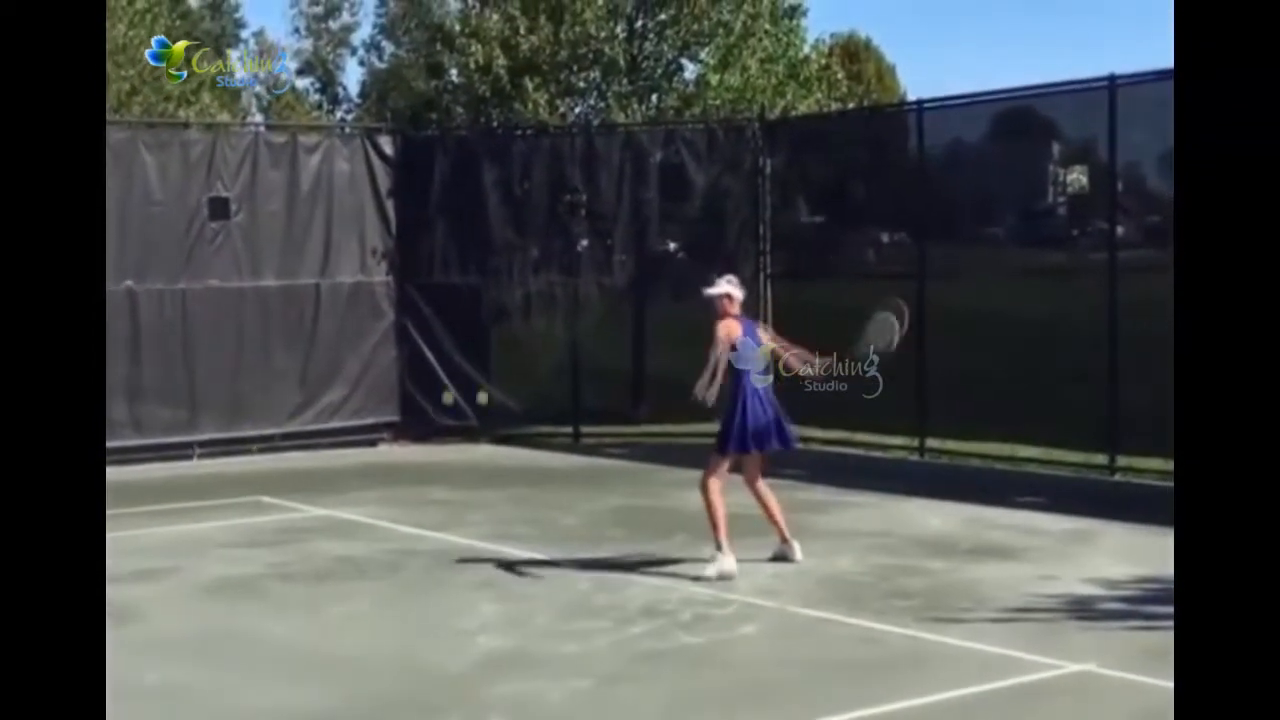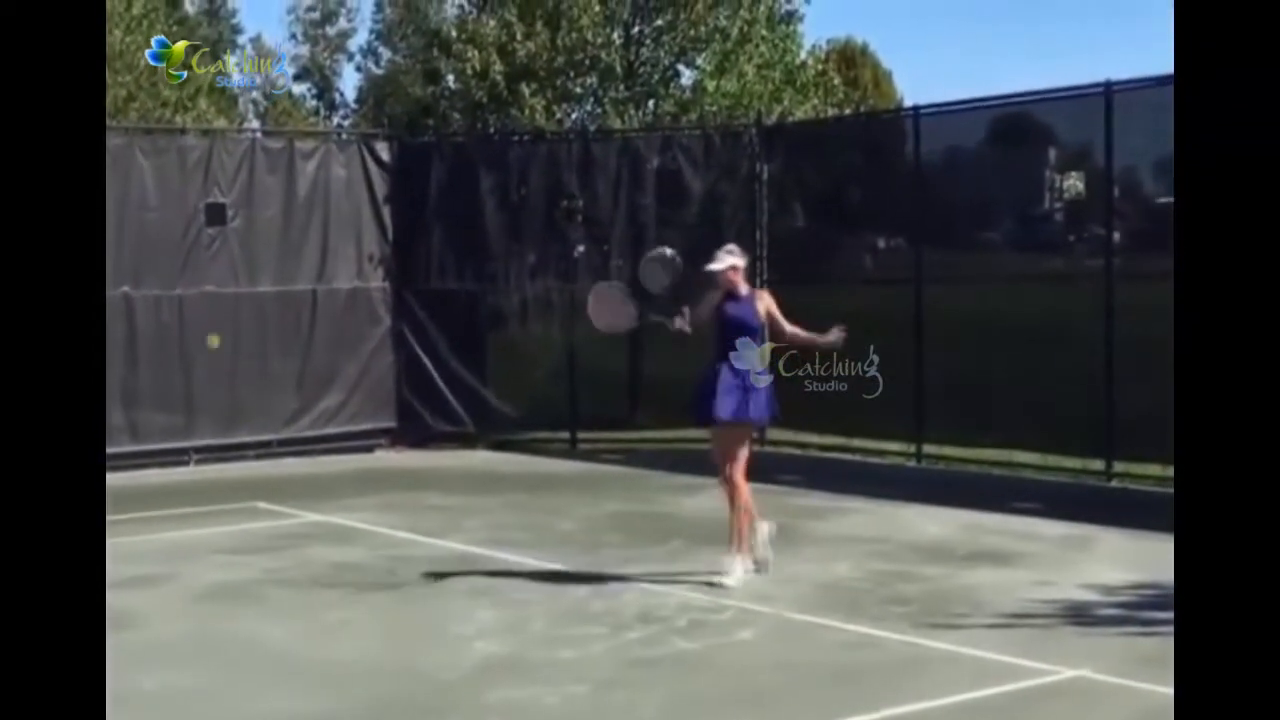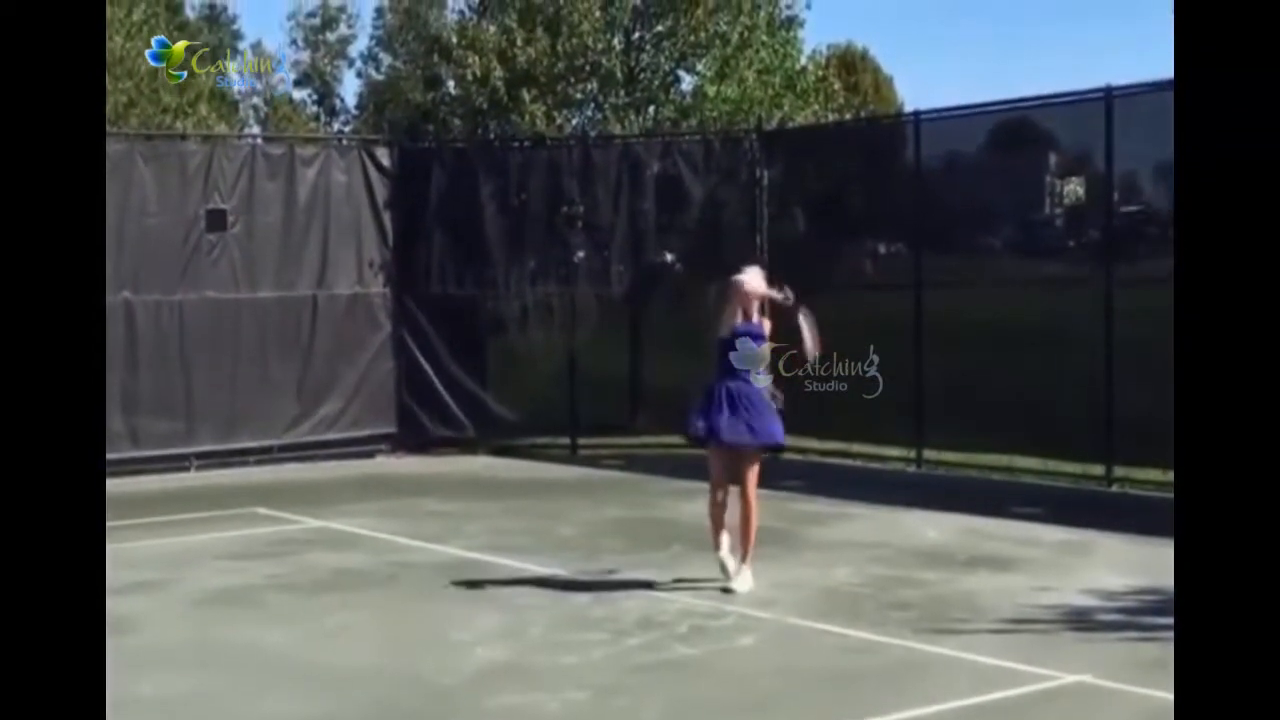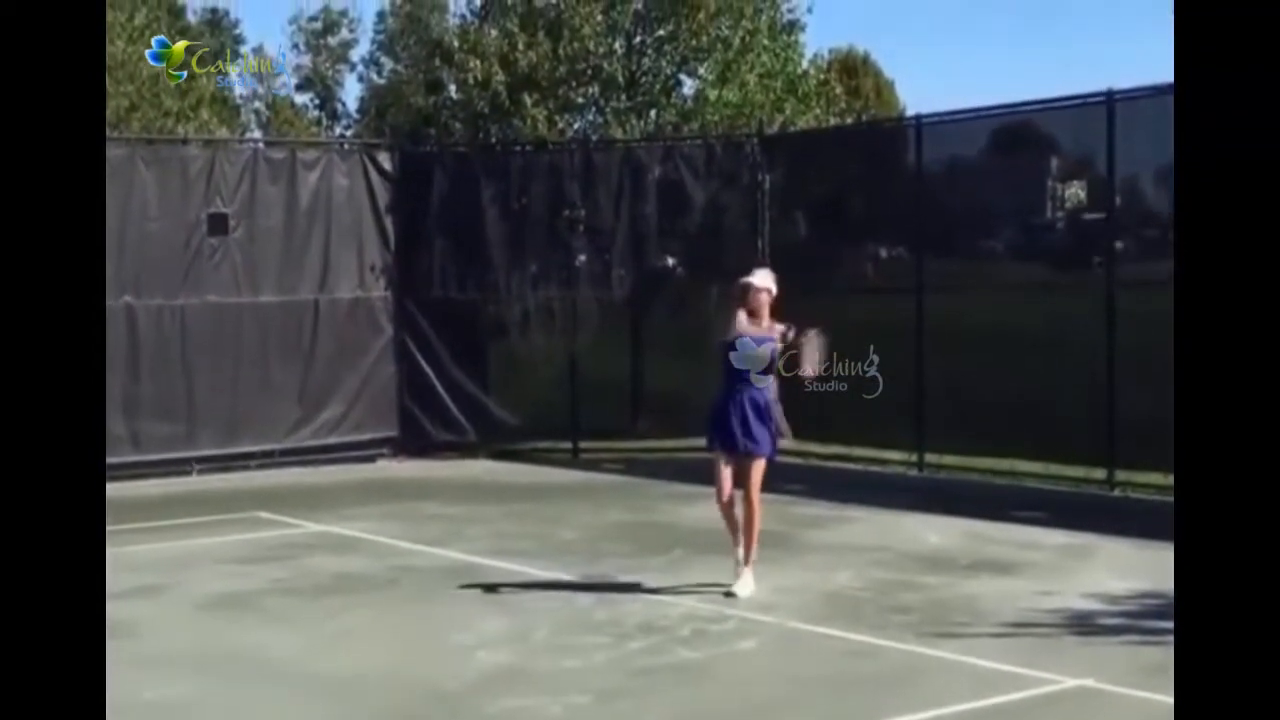
dt=0.3s
person 1, frame 1
left shoulder: (724, 325)
right shoulder: (755, 328)
left elbow: (721, 349)
right elbow: (782, 352)
left wrist: (711, 379)
left hip: (744, 404)
right hip: (762, 405)
left knee: (711, 481)
right knee: (754, 480)
left ankle: (724, 554)
right ankle: (787, 542)
person 1, frame 2
left shoulder: (762, 298)
right shoulder: (716, 297)
left elbow: (785, 330)
right elbow: (695, 321)
left wrist: (823, 339)
right wrist: (685, 322)
left hip: (750, 385)
right hip: (722, 384)
left knee: (735, 472)
right knee: (723, 468)
left ankle: (738, 556)
right ankle: (756, 526)
person 1, frame 3
left shoulder: (765, 325)
right shoulder: (731, 315)
right elbow: (741, 293)
left wrist: (768, 390)
right wrist: (776, 295)
left hip: (753, 406)
right hip: (722, 403)
left knee: (748, 491)
right knee: (719, 491)
left ankle: (744, 568)
right ankle: (721, 542)
person 1, frame 4
left shoulder: (777, 330)
right shoulder: (740, 318)
right elbow: (739, 333)
left wrist: (777, 413)
right wrist: (777, 335)
left hip: (760, 413)
right hip: (731, 409)
left knee: (751, 494)
right knee: (724, 494)
left ankle: (747, 570)
right ankle: (741, 547)
